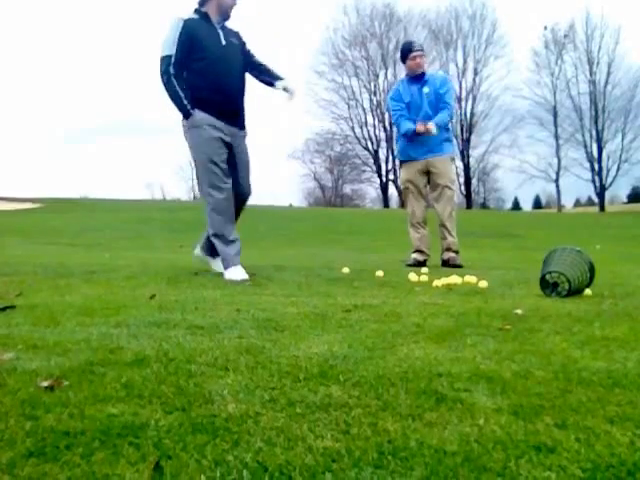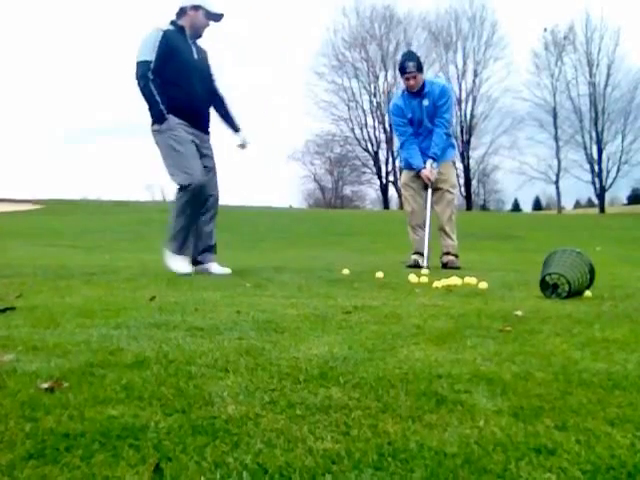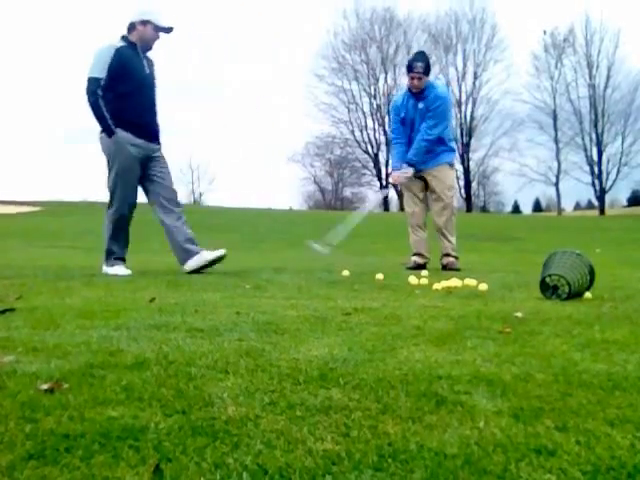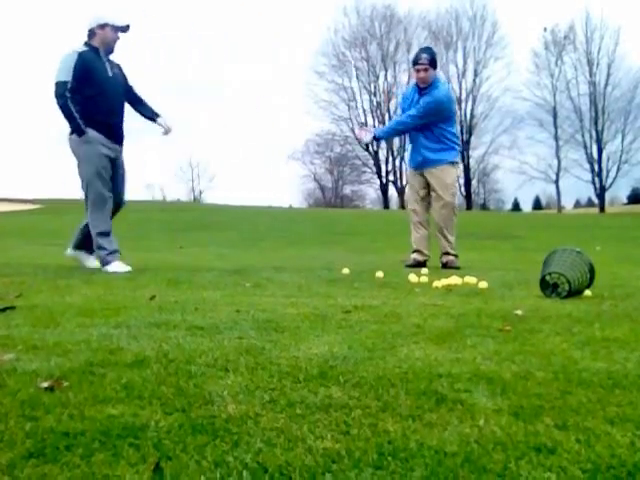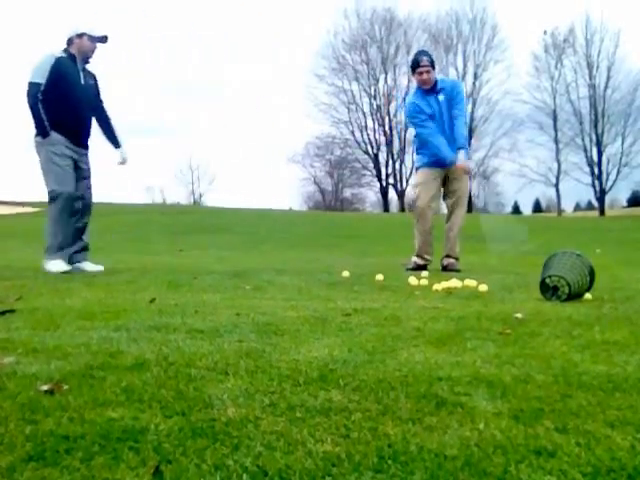
dt=0.4s
person 1, frame 1
left shoulder: (233, 37)
right shoulder: (185, 27)
left elbow: (254, 66)
right elbow: (169, 71)
left wrist: (278, 82)
right wrist: (189, 112)
left hip: (235, 124)
right hip: (205, 122)
left knee: (240, 190)
right knee: (217, 192)
left ankle: (209, 246)
right ankle: (229, 261)
person 1, frame 2
left shoulder: (200, 52)
right shoulder: (161, 37)
left elbow: (212, 93)
right elbow: (145, 76)
left wrist: (236, 128)
right wrist: (162, 117)
left hip: (200, 131)
right hip: (173, 127)
left knee: (209, 194)
right knee: (193, 182)
left ankle: (204, 259)
right ankle: (176, 249)
person 1, frame 3
left shoulder: (146, 62)
right shoulder: (112, 53)
right elbow: (95, 92)
left wrist: (155, 136)
right wrist: (111, 131)
left hip: (151, 144)
right hip: (124, 141)
left knee: (166, 198)
right knee: (123, 202)
left ankle: (190, 255)
right ankle: (112, 260)
person 1, frame 4
left shoulder: (115, 68)
right shoulder: (77, 58)
left elbow: (132, 98)
right elbow: (63, 95)
left wrist: (157, 118)
right wrist: (81, 131)
left hip: (114, 143)
right hip: (91, 141)
left knee: (114, 200)
right knee: (99, 199)
left ankle: (80, 246)
right ankle: (108, 256)
person 1, frame 5
left shoulder: (90, 77)
right shoulder: (52, 63)
left elbow: (99, 112)
right elbow: (34, 97)
left wrist: (117, 145)
right wrist: (46, 133)
left hip: (80, 147)
right hip: (55, 143)
left knee: (82, 202)
right knee: (63, 193)
left ankle: (77, 257)
right ankle: (55, 255)
person 2, frame 1
left shoulder: (441, 81)
right shoulder: (397, 92)
left elbow: (448, 111)
right elbow: (400, 122)
left wrist: (434, 124)
right wrist: (415, 128)
left hip: (440, 152)
right hip: (410, 156)
left knee: (445, 204)
right knee: (415, 208)
left ankle: (450, 251)
right ankle: (419, 252)
person 2, frame 2
left shoulder: (442, 90)
right shoulder: (397, 104)
left elbow: (442, 127)
right elbow: (406, 139)
left wrist: (432, 159)
right wrist: (420, 166)
left hip: (441, 159)
right hip: (412, 164)
left knee: (446, 208)
right knee: (414, 211)
left ankle: (449, 254)
right ankle: (419, 254)
person 2, frame 3
left shoulder: (440, 96)
right shoulder: (399, 102)
left elbow: (428, 133)
right elbow: (397, 138)
left wrist: (409, 165)
right wrist: (397, 166)
left hip: (439, 161)
right hip: (410, 165)
left knee: (444, 210)
right knee: (414, 213)
left ankle: (449, 256)
right ankle: (419, 256)
person 2, frame 4
left shoulder: (441, 95)
right shoulder: (409, 93)
left elbow: (409, 121)
right elbow: (402, 122)
left wrist: (376, 134)
right wrist: (376, 132)
left hip: (442, 159)
right hip: (417, 160)
left knee: (444, 208)
right knee: (416, 209)
left ankle: (449, 254)
right ankle: (419, 254)
person 2, frame 5
left shoulder: (453, 87)
right shoulder: (413, 103)
left elbow: (459, 121)
right elbow: (429, 134)
left wrist: (461, 151)
right wrist: (451, 159)
left hip: (458, 162)
right hip: (428, 163)
left knee: (456, 211)
right knee: (423, 209)
left ankle: (450, 257)
right ankle: (421, 257)
